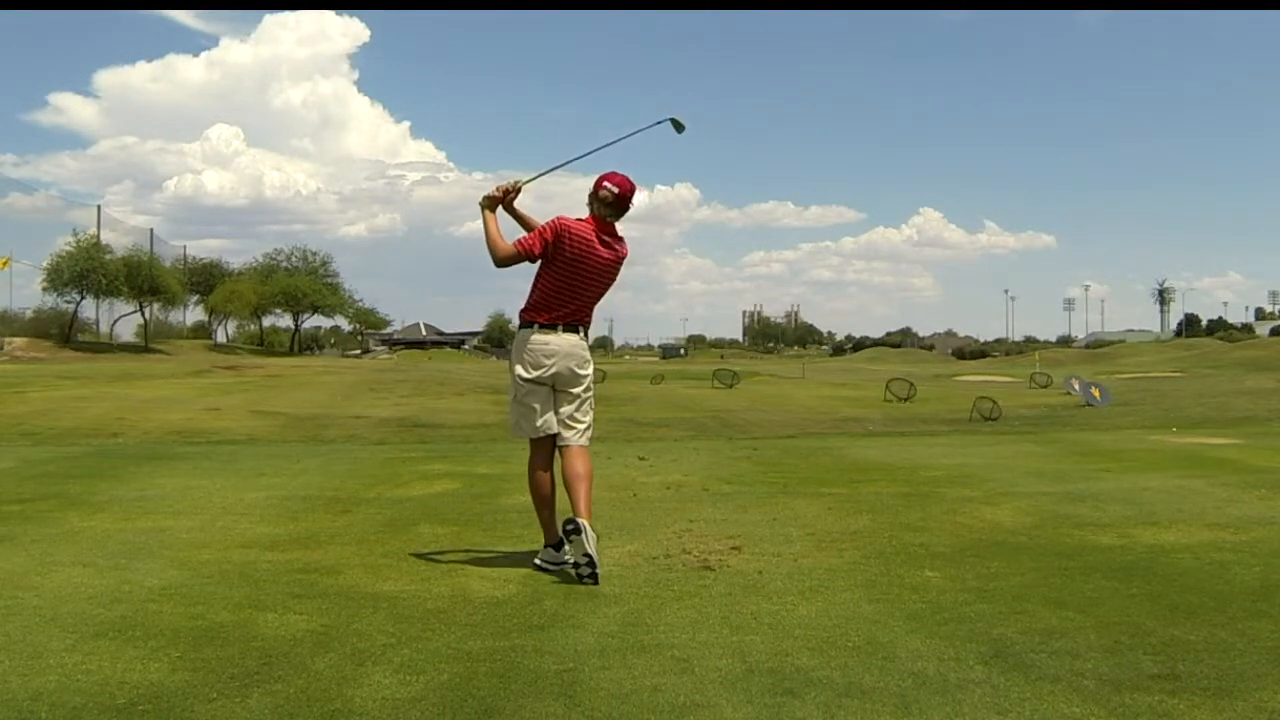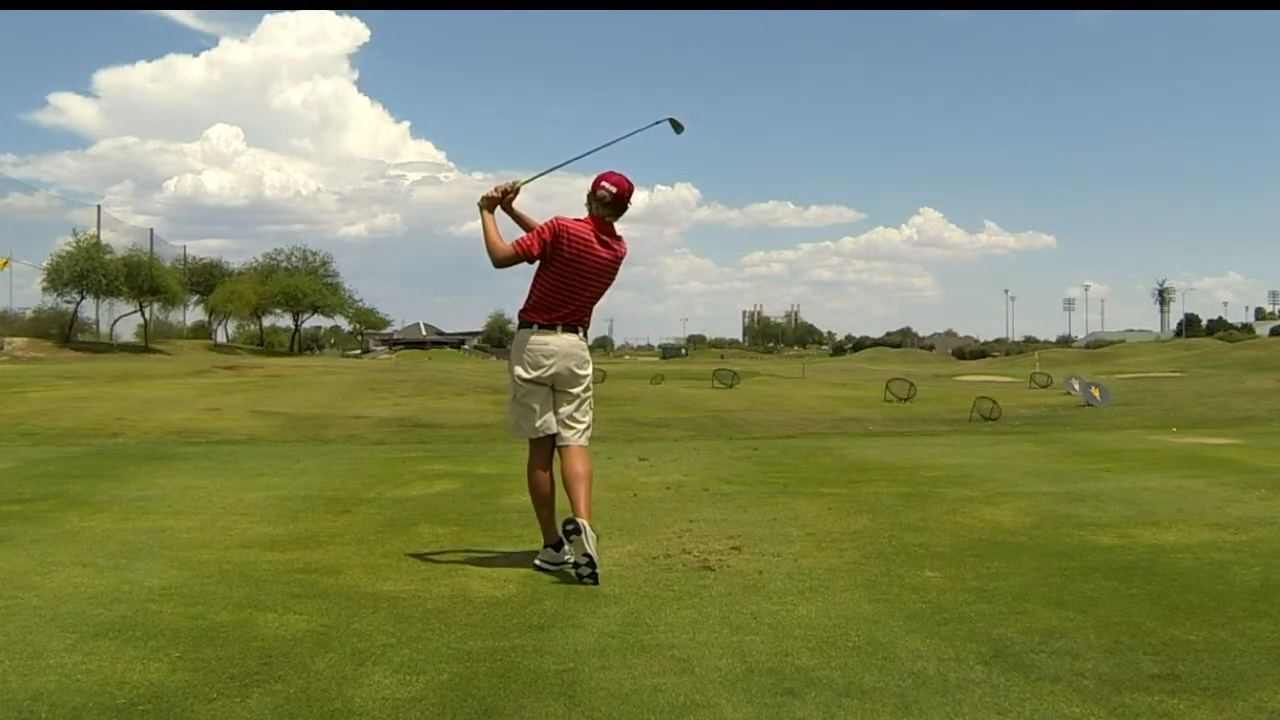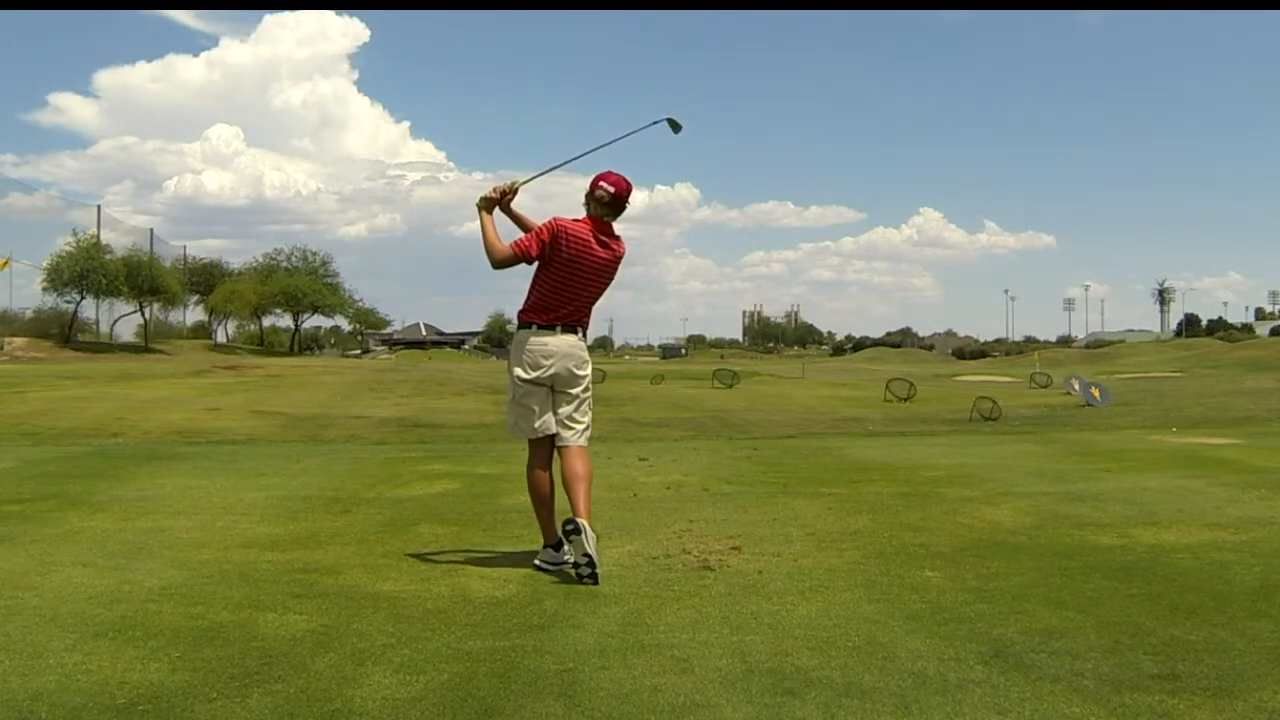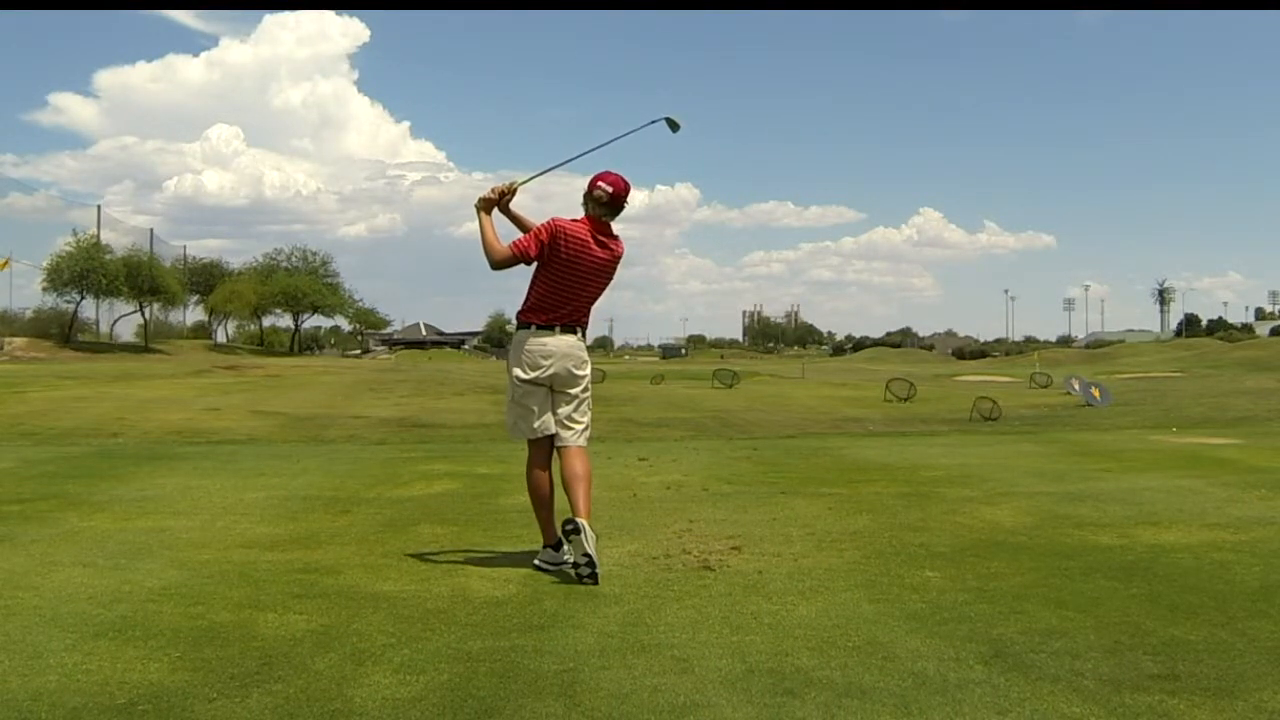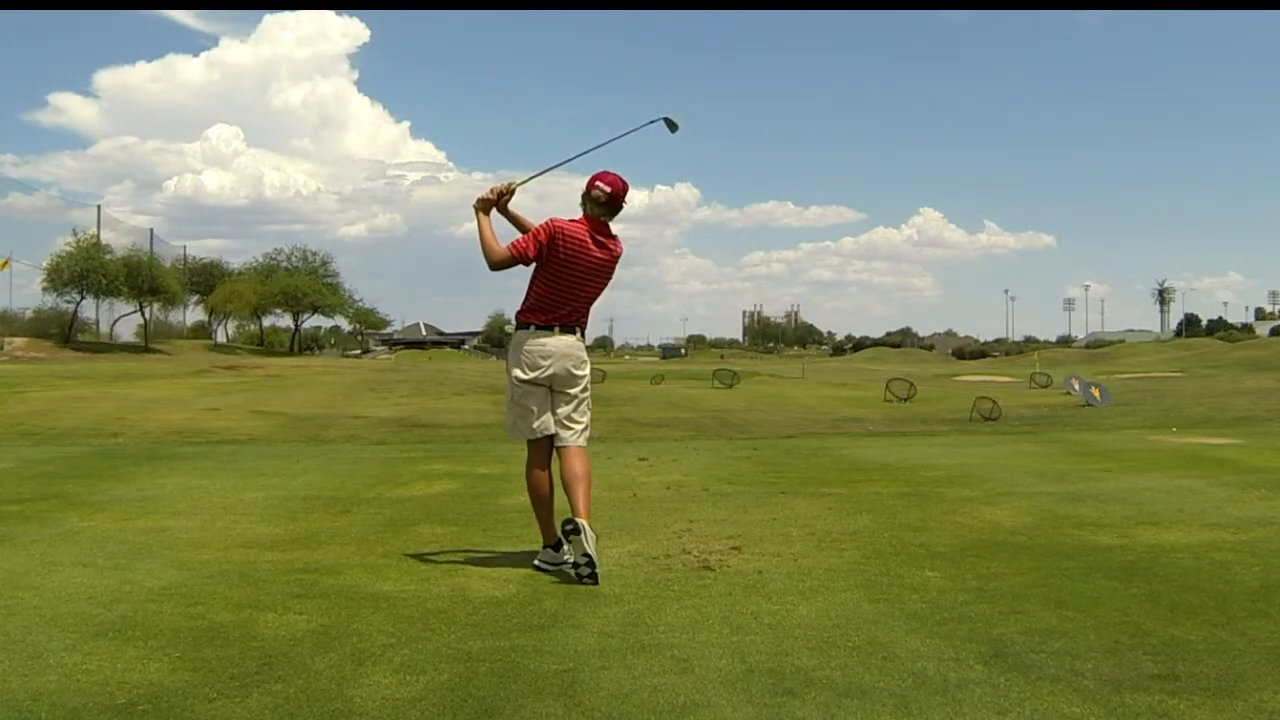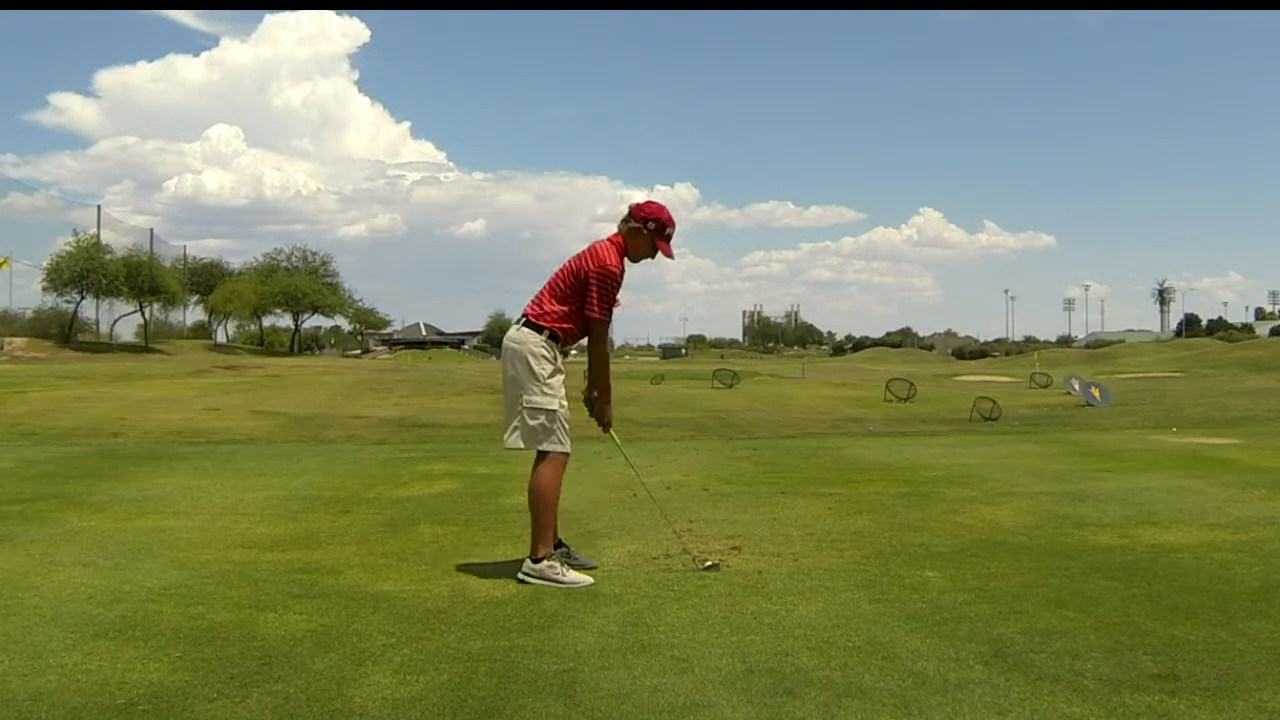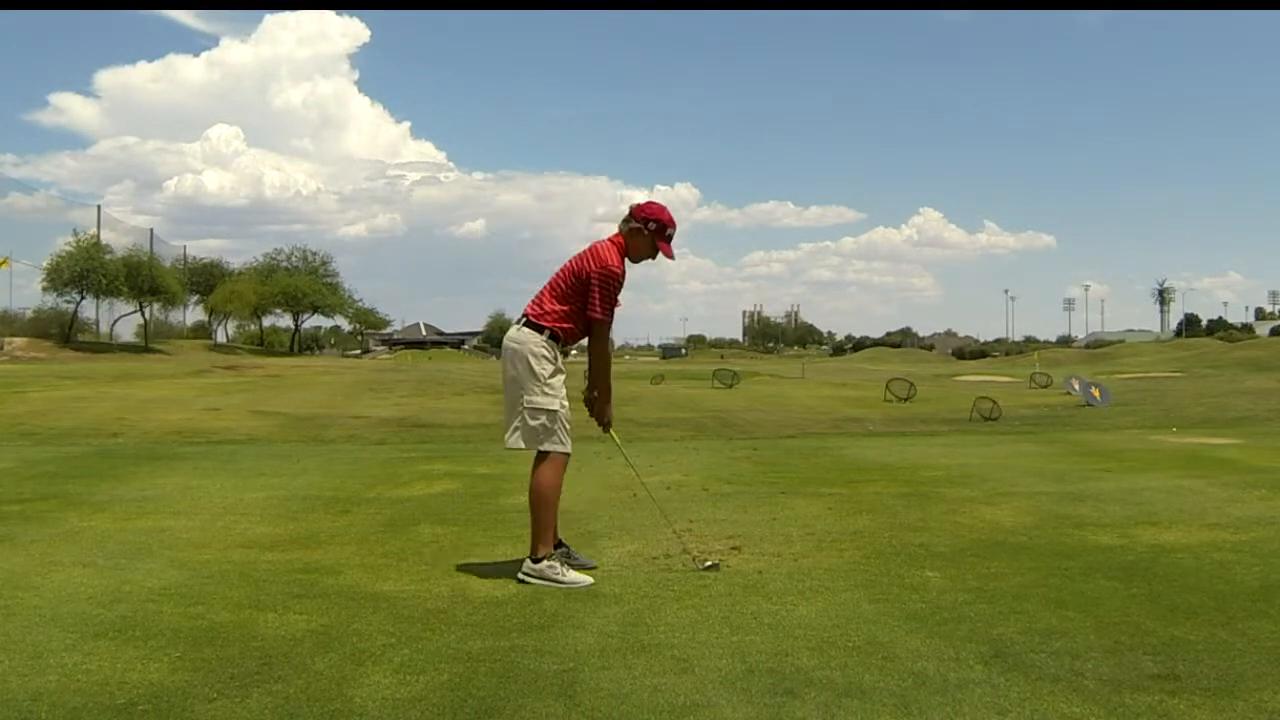
dt=0.1s
person 1, frame 1
left shoulder: (565, 228)
right shoulder: (619, 250)
left elbow: (502, 256)
left wrist: (490, 211)
right wrist: (513, 210)
left hip: (535, 342)
right hip: (574, 346)
left knee: (541, 446)
right knee: (575, 442)
left ankle: (553, 545)
right ankle: (581, 523)
person 1, frame 2
left shoulder: (564, 228)
right shoulder: (618, 250)
left elbow: (501, 257)
left wrist: (488, 212)
right wrist: (512, 211)
left hip: (534, 343)
right hip: (574, 346)
left knee: (541, 445)
right knee: (575, 442)
left ankle: (553, 545)
right ankle: (581, 522)
person 1, frame 3
left shoulder: (563, 229)
right shoulder: (616, 250)
left elbow: (499, 258)
left wrist: (487, 212)
right wrist: (510, 211)
left hip: (533, 344)
right hip: (573, 347)
left knee: (540, 446)
right knee: (574, 443)
left ankle: (553, 545)
right ankle: (580, 524)
person 1, frame 4
left shoulder: (561, 229)
right shoulder: (615, 250)
left elbow: (498, 258)
left wrist: (485, 213)
right wrist: (508, 211)
left hip: (533, 344)
right hip: (572, 347)
left knee: (540, 446)
right knee: (574, 443)
left ankle: (552, 546)
right ankle: (580, 524)
person 1, frame 5
left shoulder: (563, 234)
right shoulder: (612, 250)
left elbow: (497, 260)
right elbow: (548, 259)
left wrist: (485, 214)
left hip: (531, 345)
right hip: (569, 348)
left knee: (539, 447)
right knee: (573, 443)
left ankle: (551, 546)
right ankle: (581, 525)
person 1, frame 6
left shoulder: (603, 253)
right shoulder: (611, 262)
right elbow: (598, 336)
left wrist: (589, 376)
right wrist: (601, 398)
left hip: (533, 343)
right hip: (536, 347)
left knee: (550, 448)
right knee: (553, 451)
left ankle: (549, 545)
right ankle: (540, 559)
person 1, frame 7
left shoulder: (604, 254)
right shoulder: (609, 265)
left elbow: (593, 333)
right elbow: (600, 339)
left wrist: (592, 386)
right wrist: (604, 399)
left hip: (531, 343)
right hip: (536, 347)
left knee: (551, 448)
right knee: (553, 451)
left ankle: (550, 545)
right ankle: (540, 560)
